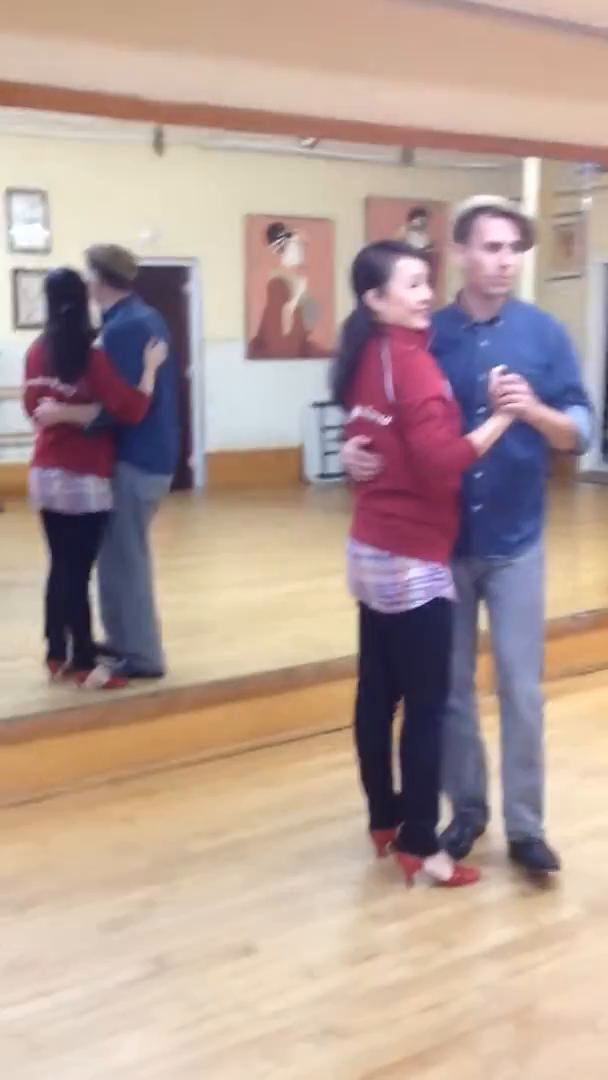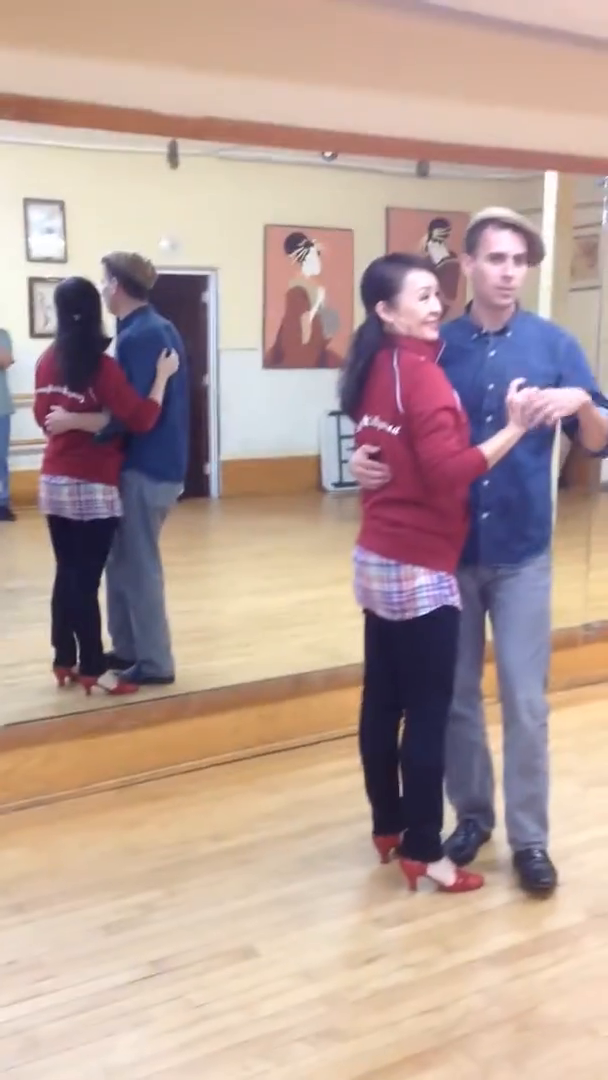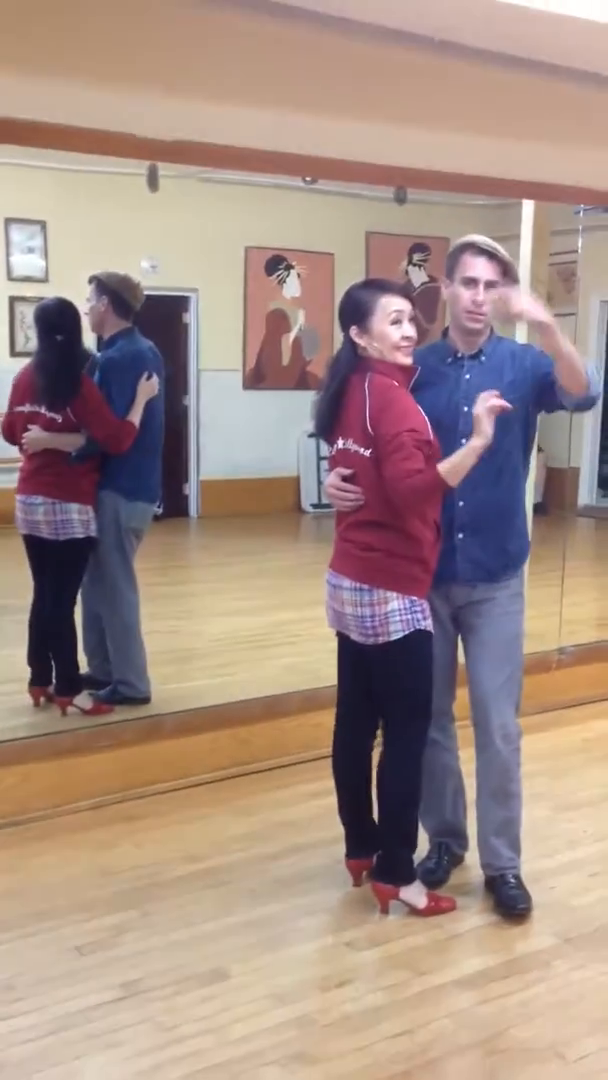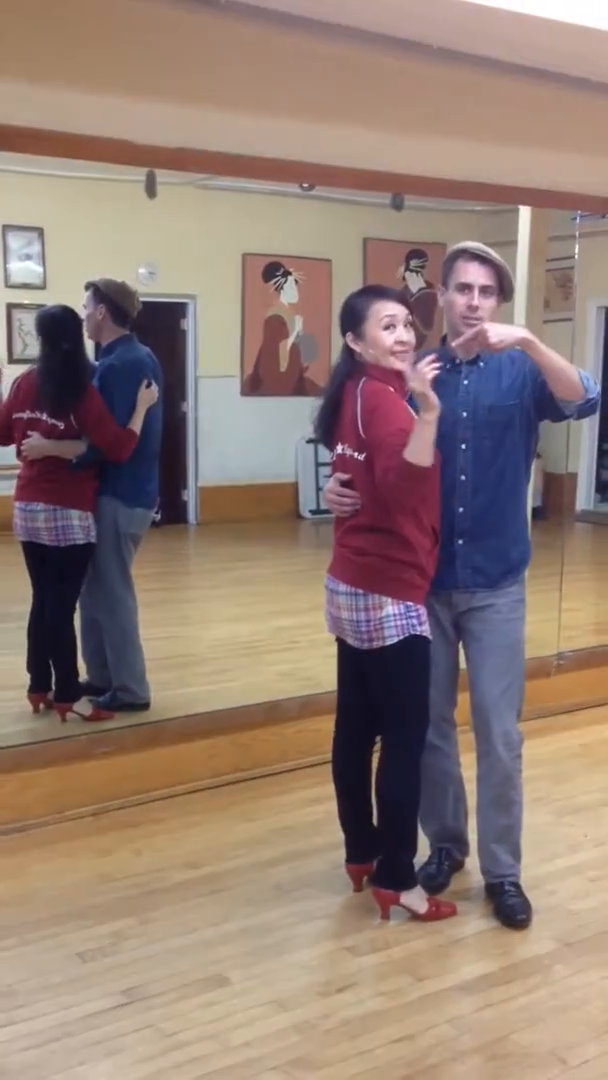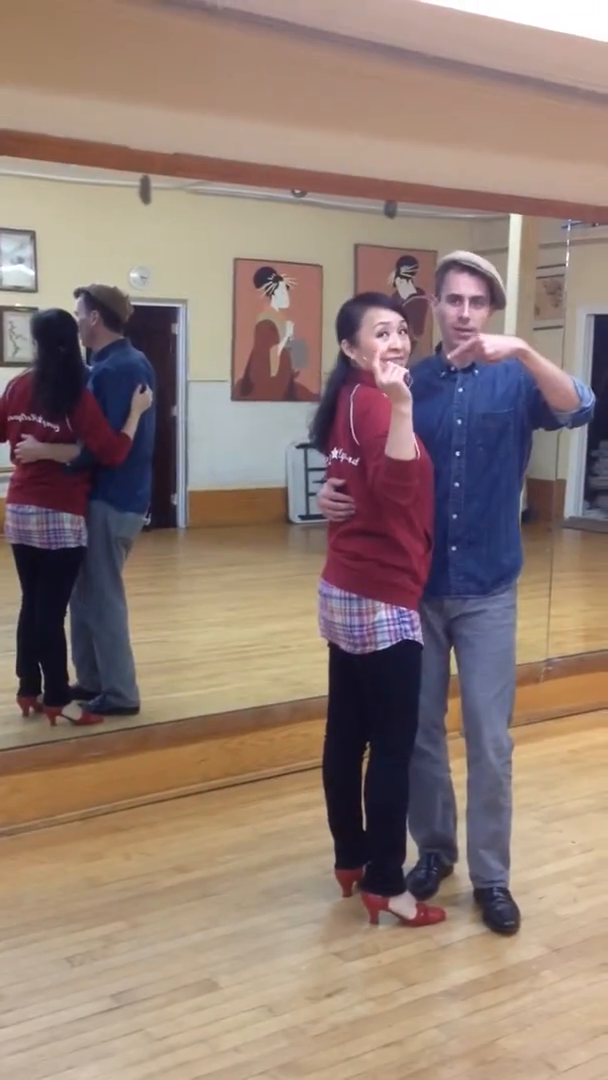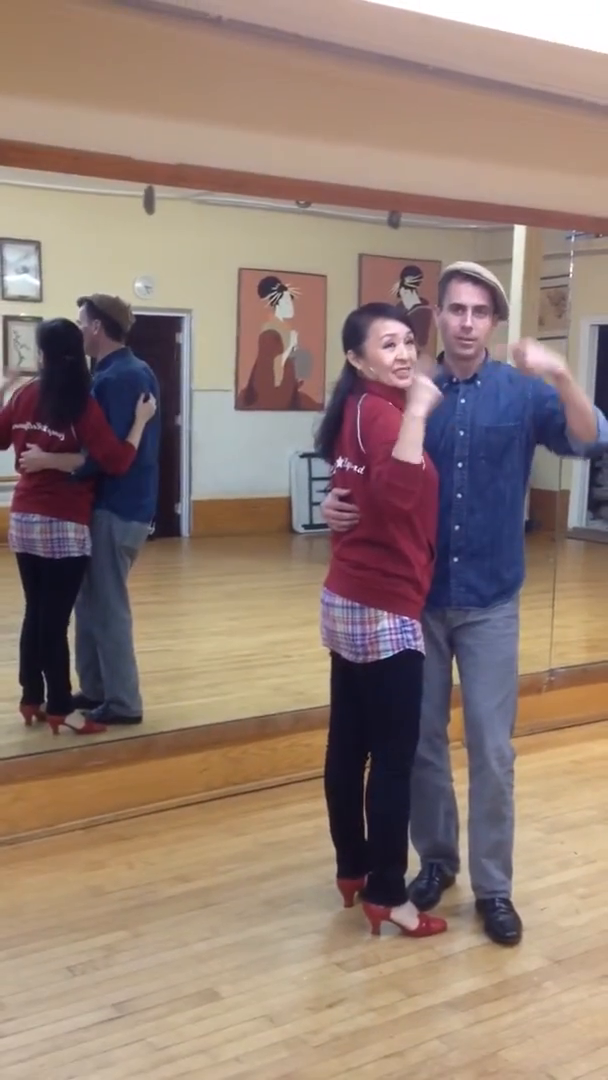
dt=0.4s
person 1, frame 1
left shoulder: (543, 333)
right shoulder: (427, 336)
left elbow: (580, 432)
left wrist: (534, 411)
right wrist: (358, 448)
left hip: (515, 542)
left knee: (520, 688)
right knee: (448, 686)
left ankle: (526, 826)
right ankle: (466, 809)
person 1, frame 2
right shoulder: (435, 346)
right wrist: (366, 458)
left hip: (523, 554)
left knee: (525, 701)
right knee: (455, 696)
left ankle: (530, 838)
right ankle: (472, 815)
person 1, frame 3
left shoulder: (523, 363)
right shoulder: (412, 369)
left elbow: (582, 394)
left wrist: (543, 324)
right wrist: (341, 482)
left hip: (495, 577)
left knee: (498, 725)
right knee: (428, 718)
left ankle: (502, 862)
right ankle: (444, 839)
person 1, frame 4
left shoulder: (521, 372)
left elbow: (581, 400)
left wrist: (525, 340)
right wrist: (342, 488)
left hip: (496, 582)
right hip: (422, 579)
left knee: (499, 732)
right knee: (428, 724)
left ankle: (503, 868)
right ankle: (445, 843)
person 1, frame 5
left shoulder: (514, 383)
right shoulder: (406, 384)
left elbow: (576, 409)
left wrist: (520, 350)
right wrist: (335, 494)
left hip: (488, 589)
right hip: (415, 586)
left knee: (490, 737)
right knee: (420, 729)
left ankle: (491, 874)
right ankle: (434, 848)
person 1, frame 6
left shoulder: (520, 390)
right wrist: (338, 502)
left hip: (490, 600)
right hip: (416, 597)
left knee: (491, 748)
right knee: (422, 740)
left ankle: (493, 885)
right ankle: (436, 860)
person 2, frame 1
left shoulder: (364, 358)
right shoulder: (410, 361)
right elbow: (441, 460)
right wrist: (502, 416)
left hip: (371, 549)
right hip: (412, 558)
left knee: (378, 691)
right knee: (427, 701)
left ankle: (384, 819)
right ankle: (418, 843)
person 2, frame 2
left shoulder: (373, 367)
right shoulder: (419, 372)
right elbow: (448, 469)
right wrist: (515, 428)
left hip: (377, 557)
right hip: (418, 566)
left knee: (384, 698)
right knee: (430, 709)
left ankle: (387, 825)
right ankle: (422, 849)
person 2, frame 3
left shoulder: (350, 391)
right shoulder: (390, 396)
right elbow: (414, 490)
right wrist: (477, 440)
left hip: (351, 580)
right hip: (390, 590)
left knee: (357, 721)
right knee: (407, 732)
left ankle: (361, 848)
right ankle: (394, 873)
person 2, frame 4
left shoulder: (353, 394)
right shoulder: (383, 398)
right elbow: (404, 488)
right wrist: (426, 412)
left hip: (352, 585)
right hip: (388, 592)
left knee: (357, 727)
right knee: (404, 738)
left ankle: (361, 853)
right ankle: (395, 879)
person 2, frame 5
left shoulder: (349, 400)
right shoulder: (374, 403)
right elbow: (397, 489)
right wrist: (402, 407)
left hip: (344, 591)
right hip: (381, 599)
left knee: (347, 733)
right knee: (393, 744)
left ankle: (350, 859)
right ankle: (384, 884)
person 2, frame 6
left shoulder: (354, 411)
right shoulder: (380, 412)
right elbow: (399, 492)
right wrist: (417, 411)
left hip: (347, 600)
right hip: (384, 608)
left knee: (350, 742)
right knee: (394, 753)
left ankle: (353, 868)
right ankle: (386, 894)
person 3, frame 1
left shoulder: (122, 327)
right shoulder: (145, 318)
left wrist: (62, 413)
right wrist: (73, 408)
left hip: (136, 458)
right hip: (151, 452)
left knee: (126, 557)
right knee: (119, 552)
left ankle: (143, 655)
right ankle: (123, 637)
person 3, frame 2
left shoulder: (137, 337)
right shoulder: (159, 328)
left wrist: (72, 420)
right wrist: (83, 415)
left hip: (146, 465)
right hip: (159, 460)
left knee: (137, 565)
right knee: (124, 560)
left ankle: (154, 662)
right ankle: (128, 649)
person 3, frame 3
left shoulder: (121, 357)
right shoulder: (138, 350)
left wrist: (49, 440)
left hip: (122, 487)
right hip: (128, 482)
left knee: (113, 586)
right knee: (100, 581)
left ankle: (130, 683)
right ankle: (103, 670)
person 3, frame 4
left shoulder: (121, 365)
right shoulder: (133, 358)
left wrist: (49, 447)
left hip: (120, 494)
right hip: (121, 489)
left knee: (111, 593)
right knee: (96, 589)
left ankle: (130, 689)
right ankle: (102, 677)
person 3, frame 5
left shoulder: (116, 369)
right shoulder: (123, 363)
left wrist: (42, 450)
left hip: (112, 498)
right hip: (110, 493)
left knee: (102, 597)
right knee: (87, 592)
left ankle: (119, 694)
right ankle: (91, 680)
person 3, frame 6
left shoulder: (118, 378)
right shoulder: (125, 372)
left wrist: (47, 460)
left hip: (117, 507)
right hip: (114, 502)
left knee: (107, 606)
right knee: (93, 601)
left ankle: (122, 703)
right ankle: (95, 690)
person 4, frame 1
left shoulder: (38, 352)
right shoulder: (90, 358)
right elbow: (132, 410)
right wrist: (151, 368)
left hip: (46, 475)
right hip: (83, 480)
left knee: (61, 567)
right knee: (77, 572)
left ankle: (57, 653)
right ankle: (83, 663)
person 4, frame 2
left shoulder: (48, 360)
right shoulder: (101, 366)
right elbow: (141, 420)
right wrist: (163, 376)
left hip: (53, 482)
right hip: (93, 488)
left knee: (67, 574)
right knee: (86, 580)
left ankle: (64, 659)
right ankle: (91, 667)
person 4, frame 3
right shoulder: (79, 384)
right elbow: (118, 440)
right wrist: (142, 399)
right hip: (69, 506)
left knee: (44, 594)
right knee: (62, 599)
left ankle: (40, 679)
right ankle: (67, 688)
person 4, frame 4
right shoulder: (81, 392)
right elbow: (119, 448)
right wrist: (142, 407)
right hip: (69, 513)
left knee: (42, 601)
right knee: (62, 606)
left ankle: (40, 687)
right ankle: (67, 695)
person 4, frame 5
right shoulder: (77, 397)
right elbow: (112, 453)
right wrist: (137, 411)
right hip: (60, 517)
right knee: (52, 610)
right ankle: (56, 699)
person 4, frame 6
right shoulder: (83, 405)
right elbow: (117, 462)
right wrist: (141, 420)
right hip: (64, 526)
left knee: (35, 613)
right knee: (56, 618)
right ankle: (59, 708)
